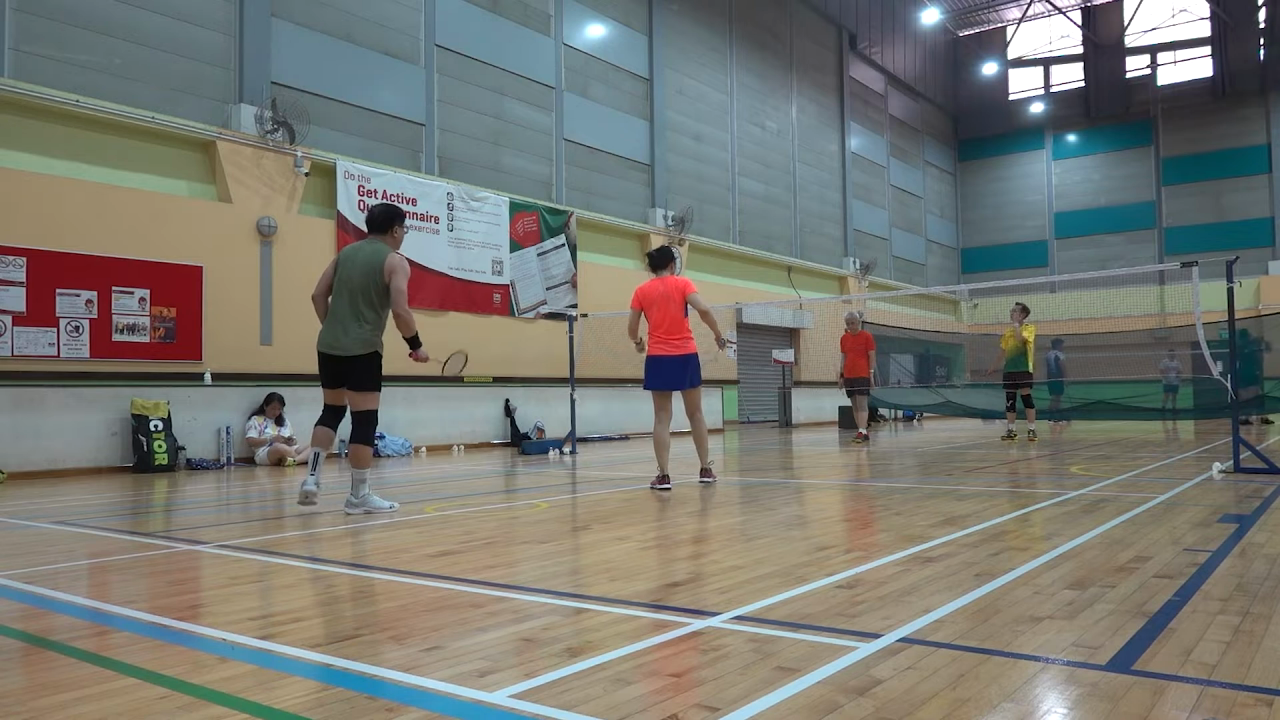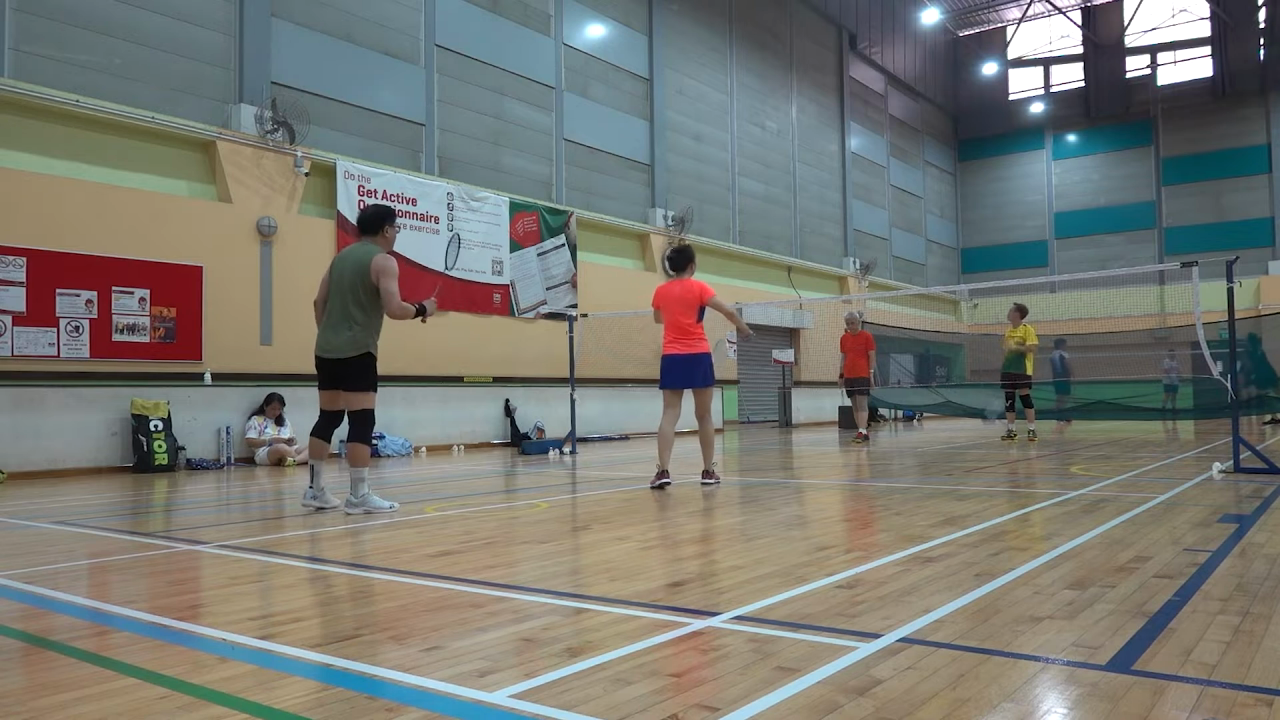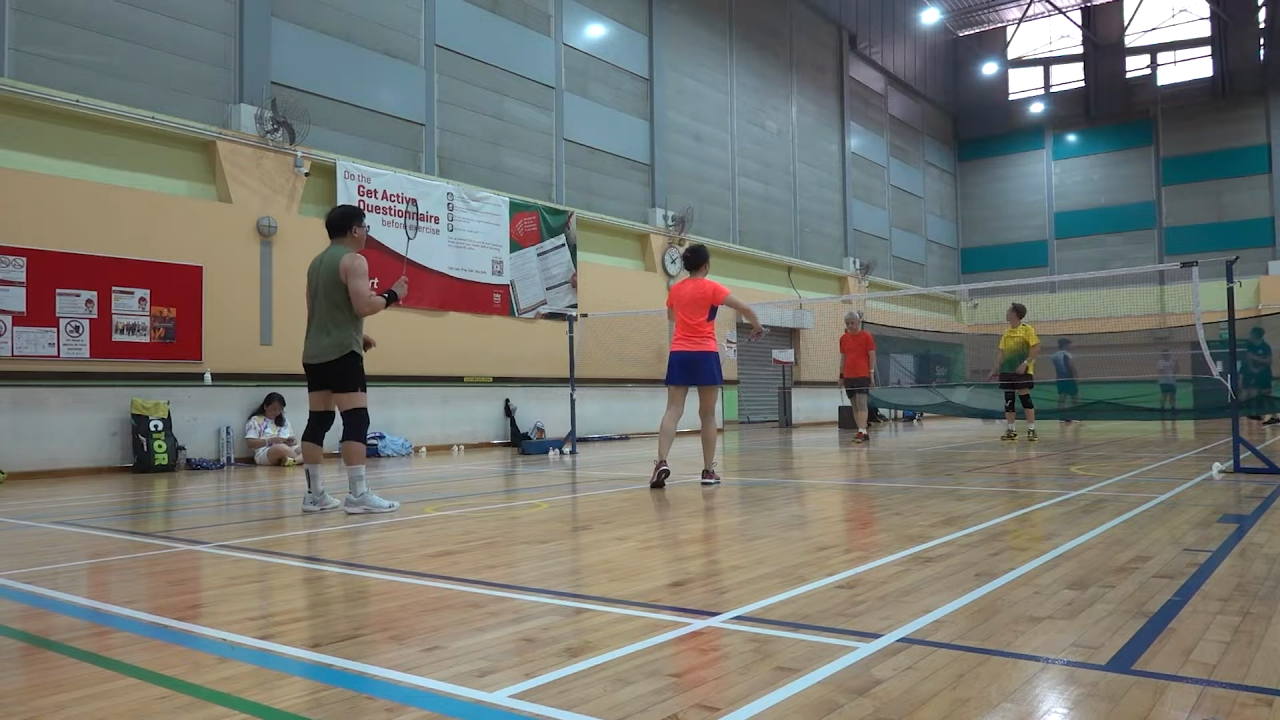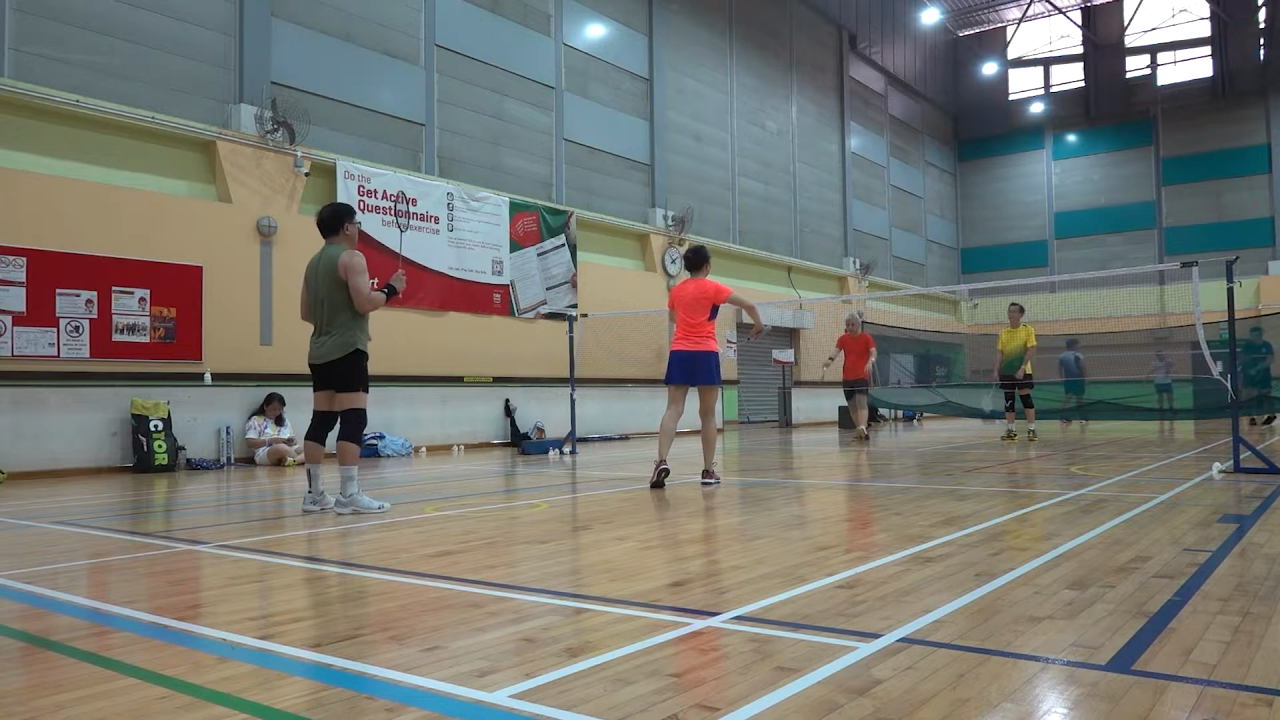
dt=0.4s
person 1, frame 1
left shoulder: (346, 253)
right shoulder: (395, 262)
left elbow: (318, 295)
right elbow: (400, 311)
right wrist: (415, 346)
left hip: (329, 346)
right hip: (363, 350)
left knee: (331, 412)
right knee: (365, 421)
left ankle: (312, 477)
right ankle: (359, 496)
person 1, frame 2
left shoulder: (341, 256)
right shoulder: (383, 261)
left elbow: (319, 302)
right elbow: (394, 309)
right wrist: (423, 309)
left hip: (326, 350)
right hip: (357, 351)
left knee: (328, 417)
right knee: (361, 421)
left ankle: (314, 490)
right ankle: (359, 495)
person 1, frame 3
left shoulder: (317, 262)
right shoulder: (353, 261)
right elbow: (363, 306)
right wrist: (393, 294)
left hip: (314, 353)
right hip: (342, 353)
left knee: (318, 421)
right knee: (356, 420)
left ankle: (314, 494)
right ankle: (358, 494)
person 1, frame 4
left shoulder: (313, 263)
right shoulder: (351, 258)
left elbow: (306, 313)
right elbow: (365, 303)
right wrist: (391, 288)
left hip: (320, 353)
right hip: (347, 351)
left knee: (322, 420)
right knee: (353, 421)
left ankle: (314, 493)
right ankle: (349, 494)
person 2, frame 1
left shoulder: (641, 291)
right shoulder: (682, 283)
left elbow: (632, 327)
right elbow: (704, 310)
left wrist: (638, 342)
right wrist: (718, 335)
left hip: (657, 358)
right hip: (685, 355)
left knee: (662, 418)
right knee: (695, 414)
left ankle: (663, 475)
right ankle: (706, 469)
person 2, frame 2
left shoulder: (661, 291)
right shoulder: (699, 287)
right elbow: (728, 312)
right wrist: (744, 330)
left hip: (671, 357)
right hip: (698, 356)
left knee: (670, 415)
right knee: (704, 416)
left ankle: (663, 470)
right ankle: (708, 471)
person 2, frame 3
left shoulder: (675, 289)
right shoulder: (711, 288)
right elbow: (744, 308)
right wrist: (757, 327)
left hip: (679, 354)
right hip: (705, 355)
left knee: (673, 411)
right knee: (708, 415)
left ankle: (662, 462)
right ankle: (708, 471)
person 2, frame 4
left shoulder: (676, 290)
right shoulder: (712, 288)
right elbow: (748, 305)
right wrist: (758, 325)
left hip: (679, 353)
right hip: (705, 355)
left knee: (673, 410)
right knee: (708, 414)
left ankle: (662, 461)
right ankle: (708, 471)
